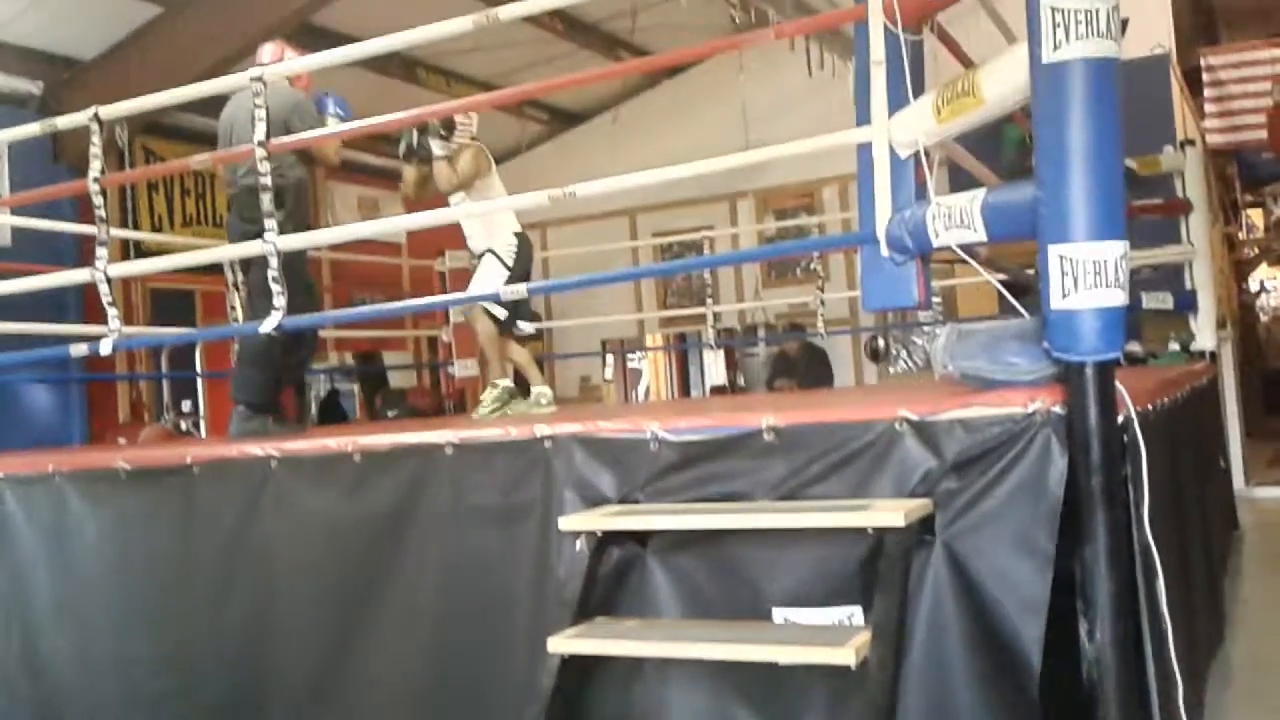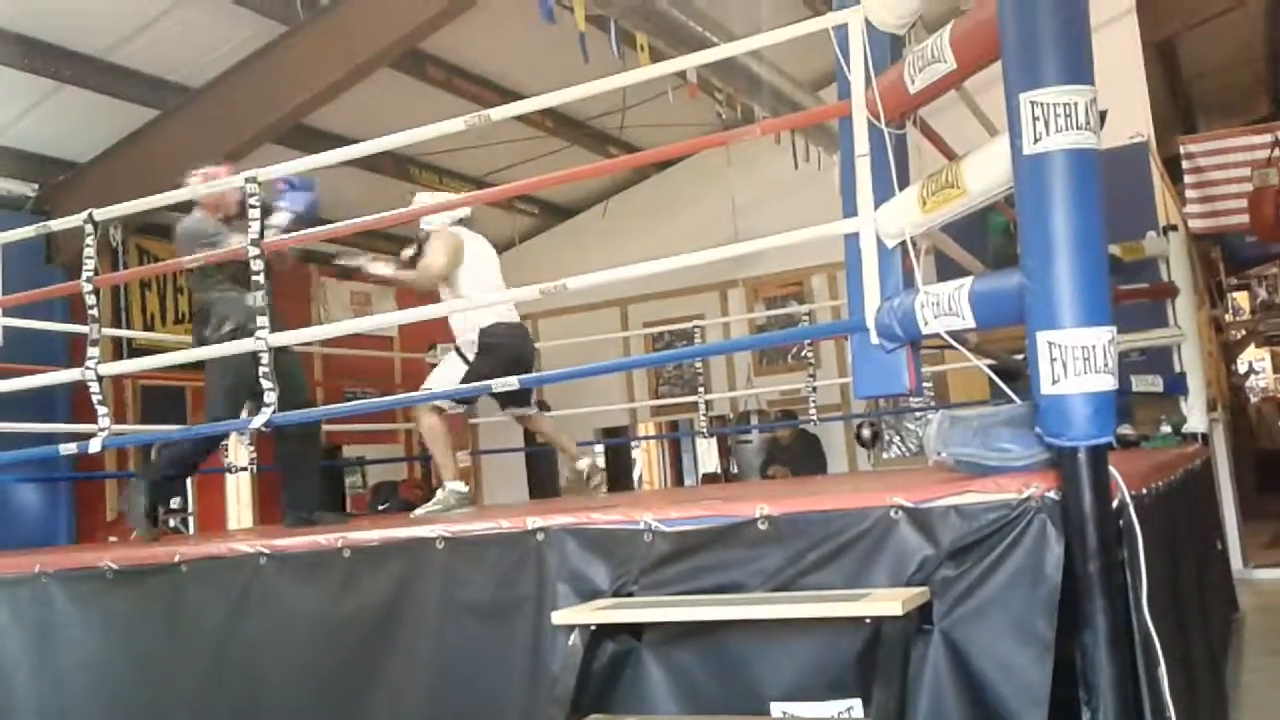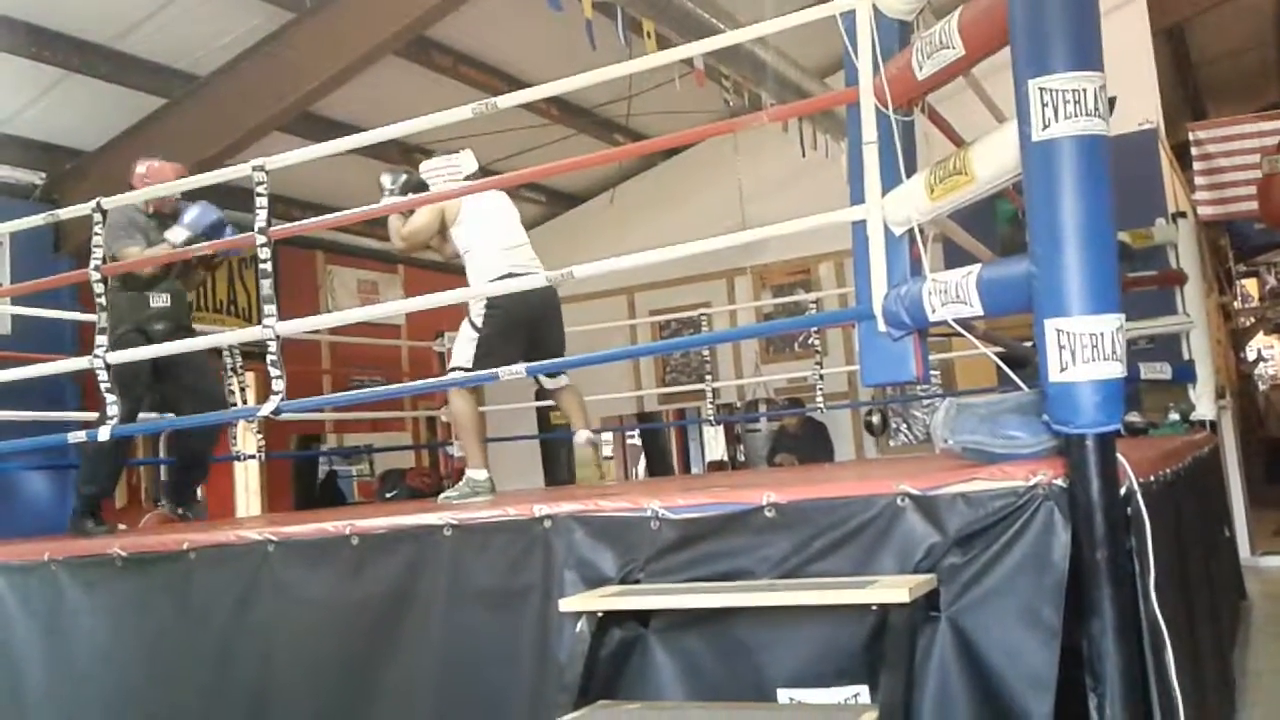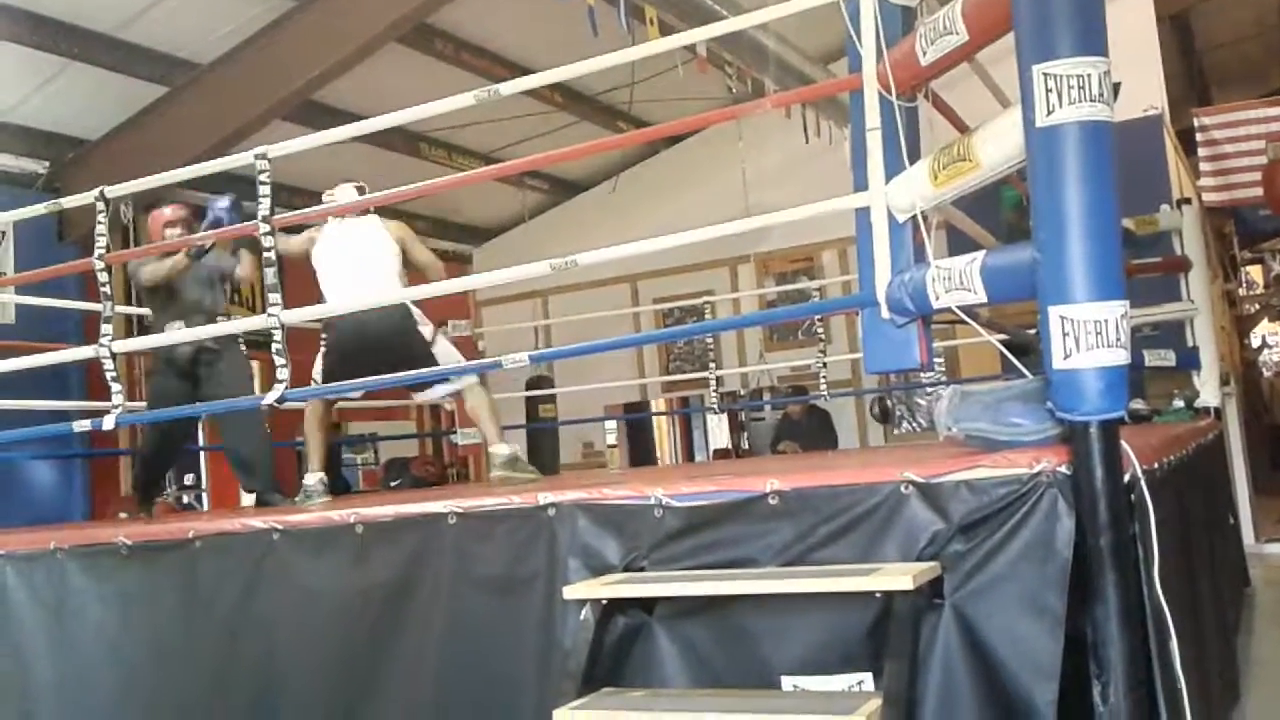
dt=0.7s
person 1, frame 1
left shoulder: (232, 105)
right shoulder: (292, 98)
left elbow: (225, 172)
right elbow: (329, 157)
right wrist: (334, 122)
left hip: (243, 218)
right hip: (277, 216)
left knee: (302, 310)
right knee: (270, 314)
left ankle: (265, 403)
right ankle: (249, 412)
person 1, frame 2
left shoulder: (237, 225)
right shoulder: (192, 227)
left wrist: (292, 211)
right wrist: (285, 215)
right hip: (226, 338)
left knee: (300, 417)
right knee: (220, 420)
left ankle: (302, 507)
right ankle: (147, 490)
person 1, frame 3
left shoulder: (175, 219)
right shoulder: (122, 218)
right elbow: (144, 266)
left wrist: (211, 256)
right wrist: (184, 232)
left hip: (175, 332)
right hip: (132, 332)
left knee: (210, 406)
right knee: (121, 419)
left ankle: (182, 493)
right ankle: (86, 510)
person 1, frame 4
left shoulder: (212, 257)
right shoulder: (143, 264)
left elbow: (247, 274)
right elbow: (158, 274)
left wrist: (244, 242)
right wrist: (197, 249)
left hip: (216, 352)
right hip: (172, 361)
left knee: (241, 415)
right knee: (164, 434)
left ankle: (263, 489)
right ankle: (144, 499)
person 2, frame 1
left shoulder: (471, 152)
right shoulder: (449, 159)
left elbow: (448, 186)
right elbow: (412, 190)
left wrist: (437, 146)
right wrist: (410, 152)
left hip: (507, 245)
right hip: (491, 251)
left knee: (478, 310)
right knee: (503, 332)
left ankle: (501, 385)
right ankle: (541, 393)
person 2, frame 2
left shoulder: (445, 238)
right shoulder: (480, 244)
left elbow: (430, 279)
right elbow: (448, 282)
left wrist: (382, 270)
right wrist: (415, 259)
left hip: (486, 339)
right hip: (516, 336)
left knee: (427, 407)
right knee: (525, 413)
left ankle: (454, 490)
right ankle: (585, 464)
person 2, frame 3
left shoulder: (444, 199)
right shoulder: (498, 196)
left elbow: (403, 241)
right wrist: (430, 231)
left hip: (500, 294)
right hip: (540, 289)
left knee: (461, 385)
right knee: (556, 380)
left ankle: (477, 478)
right ankle: (584, 438)
person 2, frame 4
left shoulder: (319, 235)
right shoulder: (390, 228)
left elbow: (282, 247)
right elbow: (438, 274)
left hip: (344, 327)
right hip: (394, 317)
left knee: (319, 398)
right knee: (465, 380)
left ankle: (314, 482)
right ankle: (501, 454)
